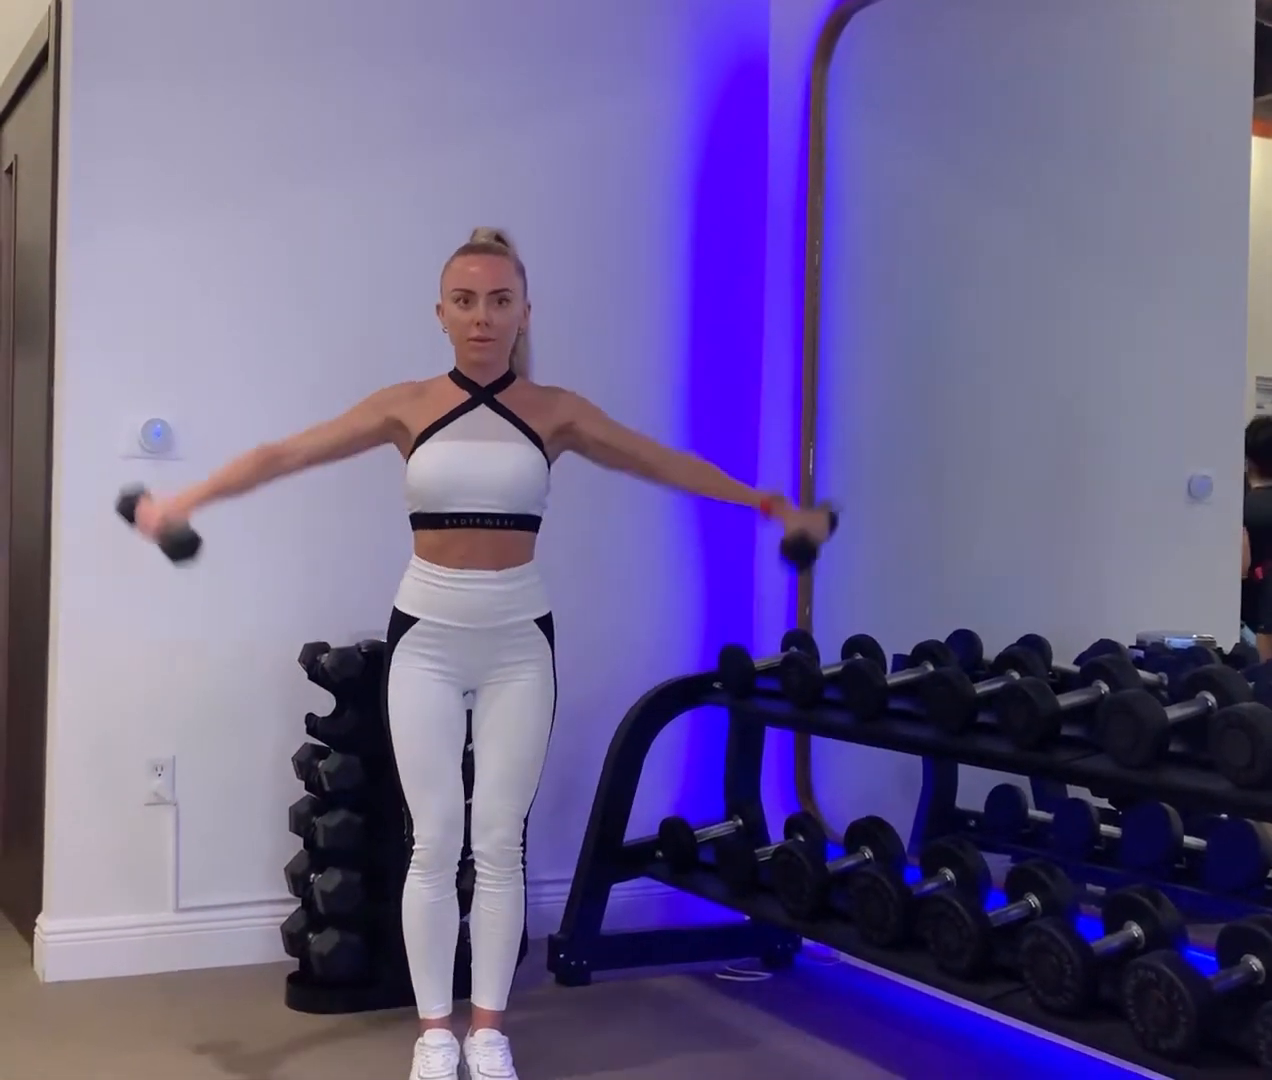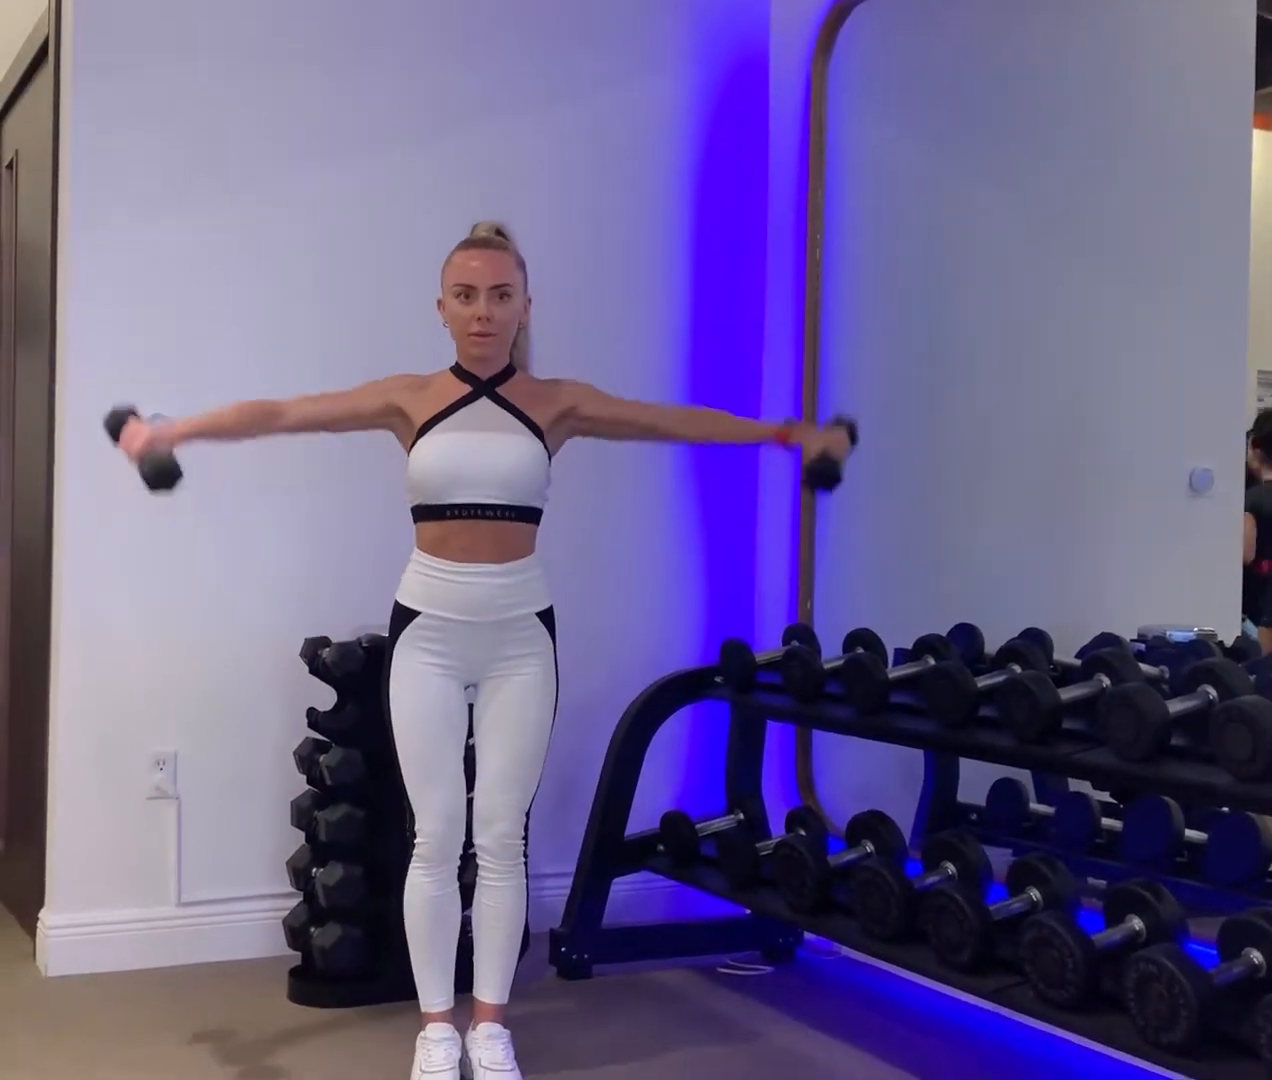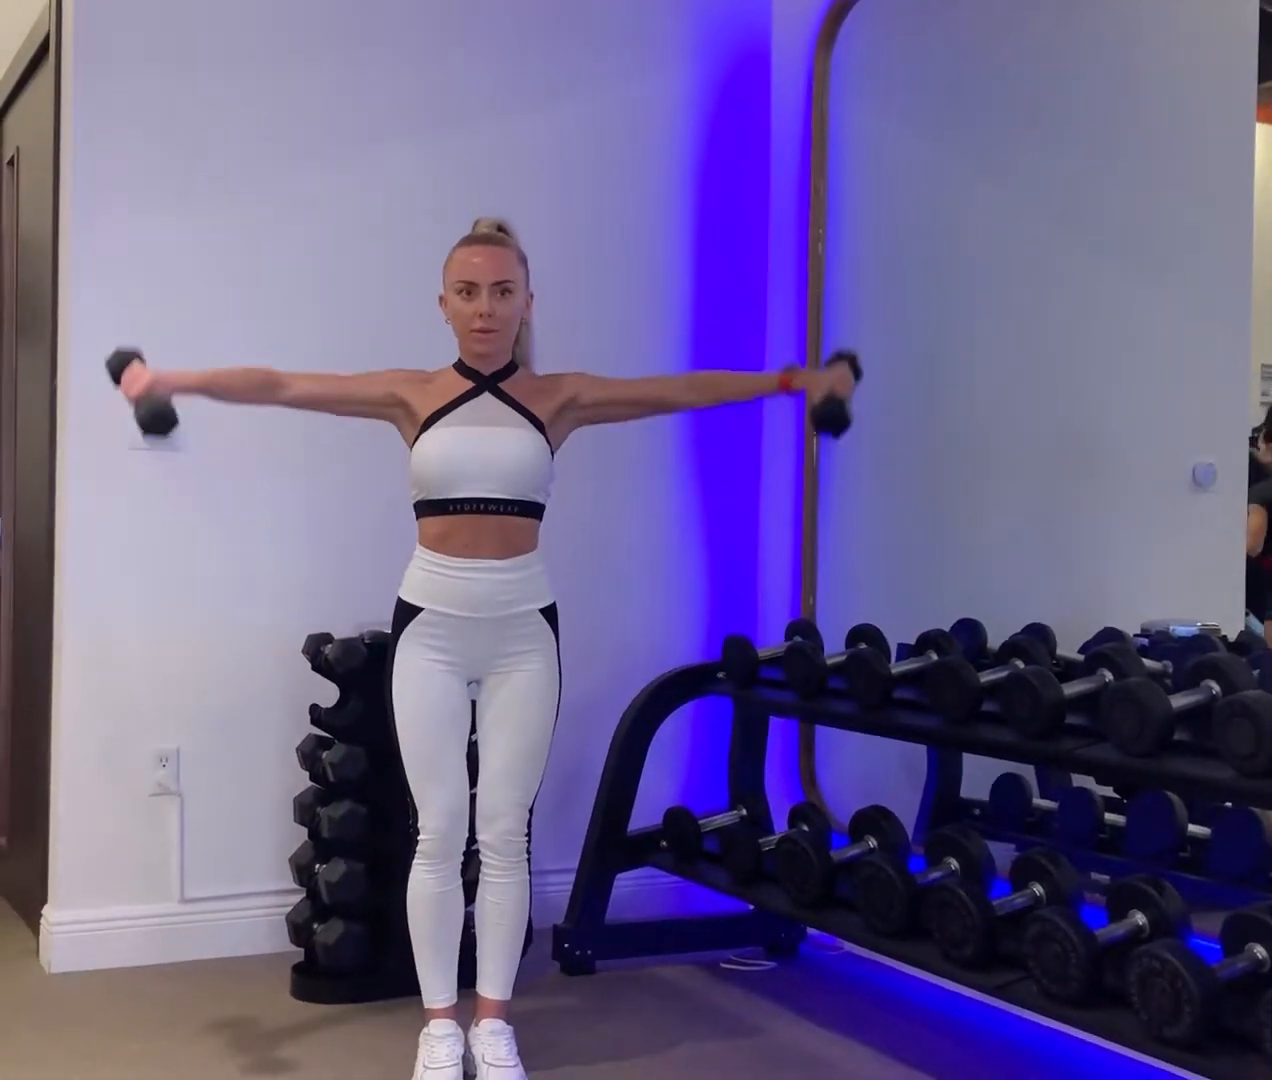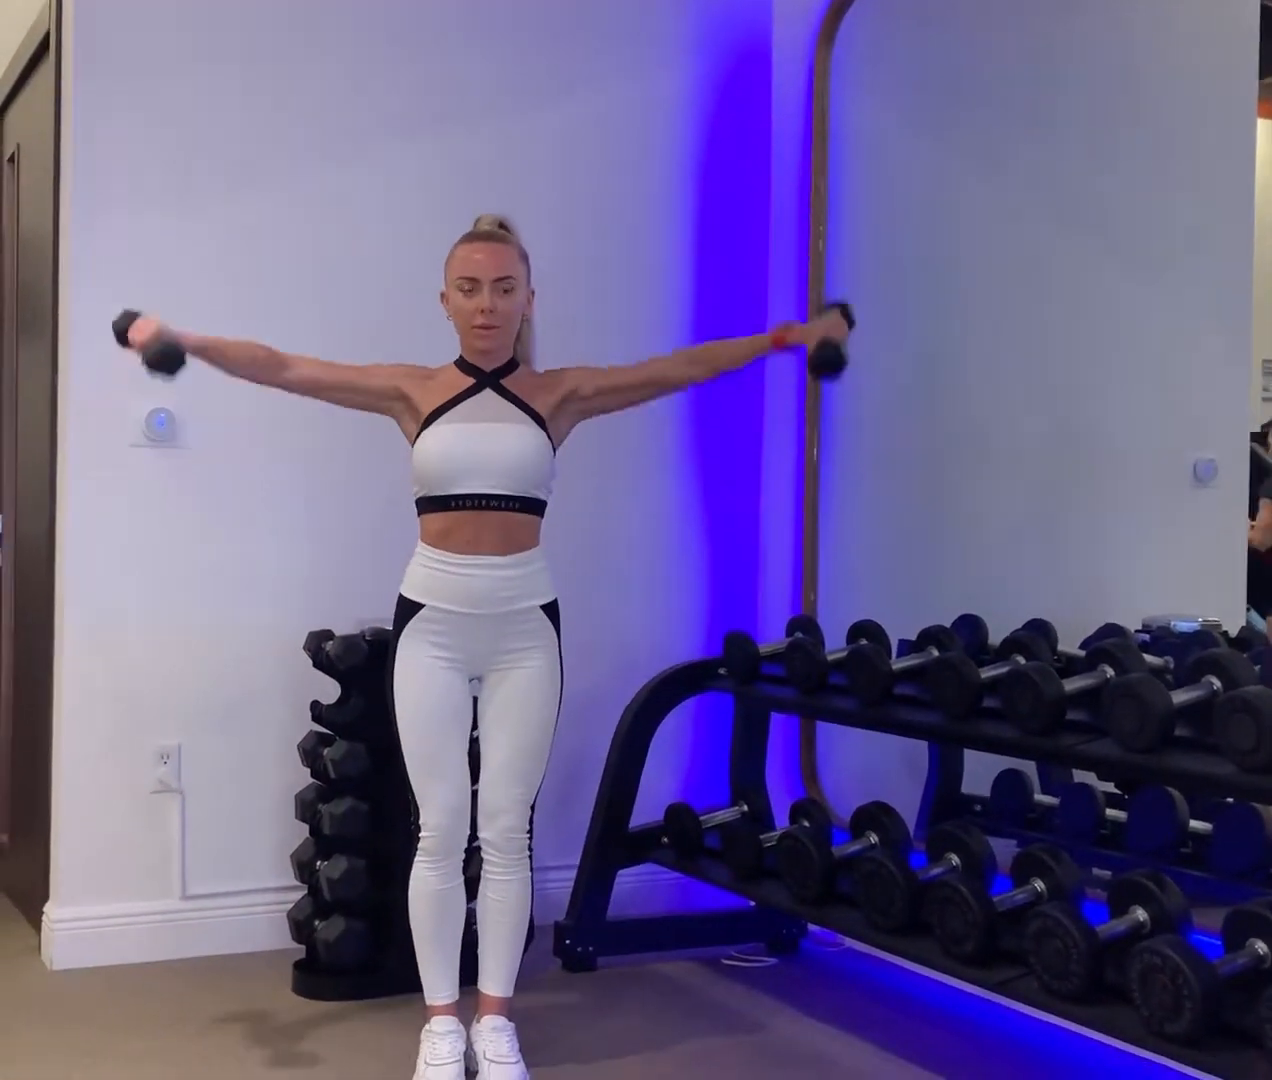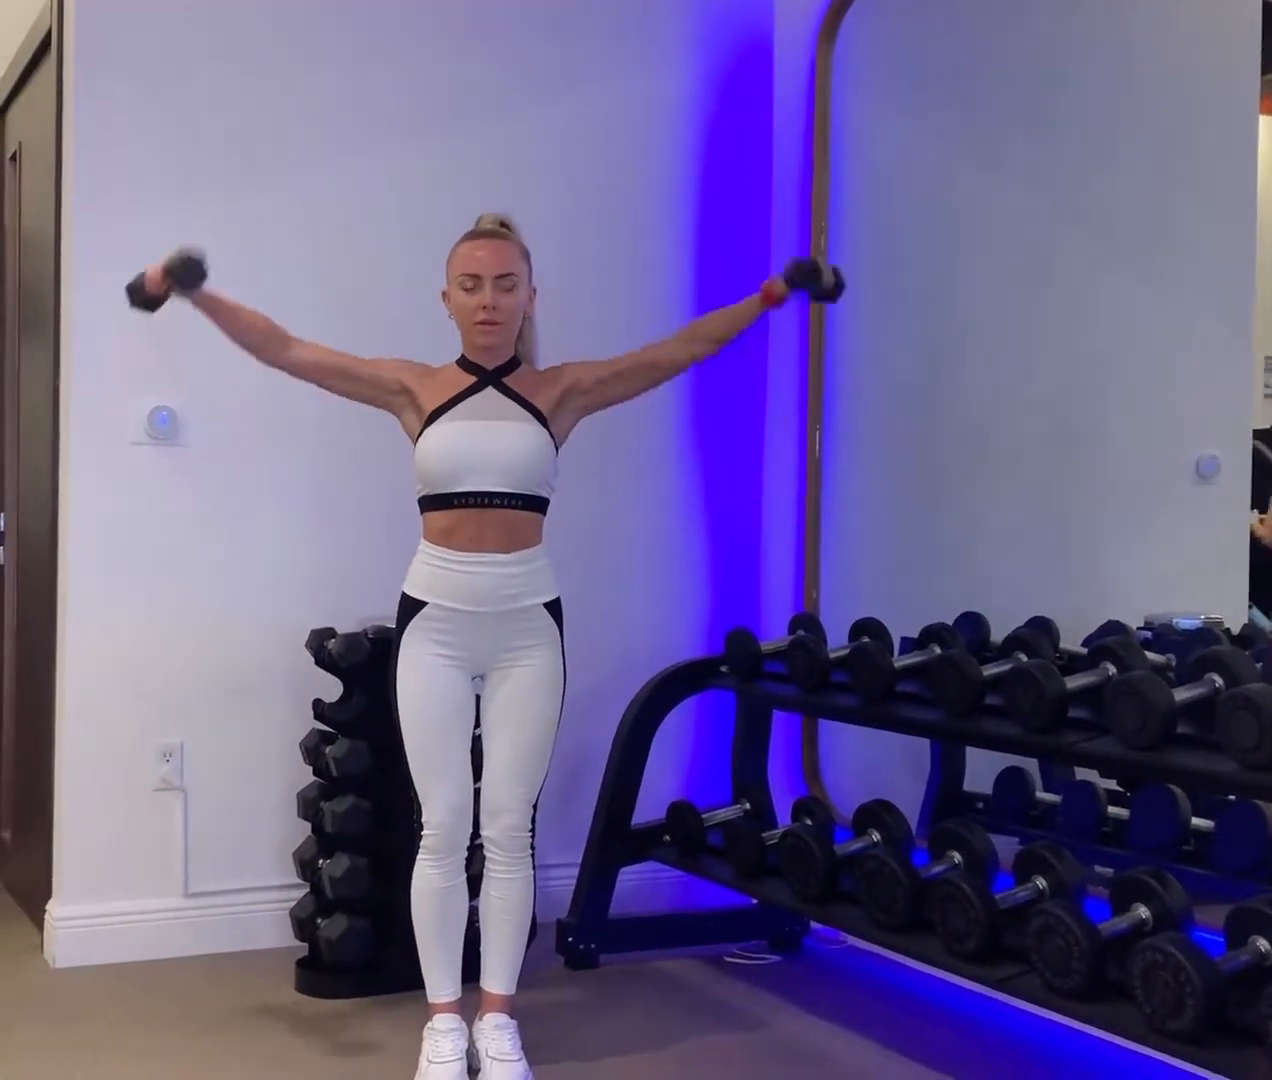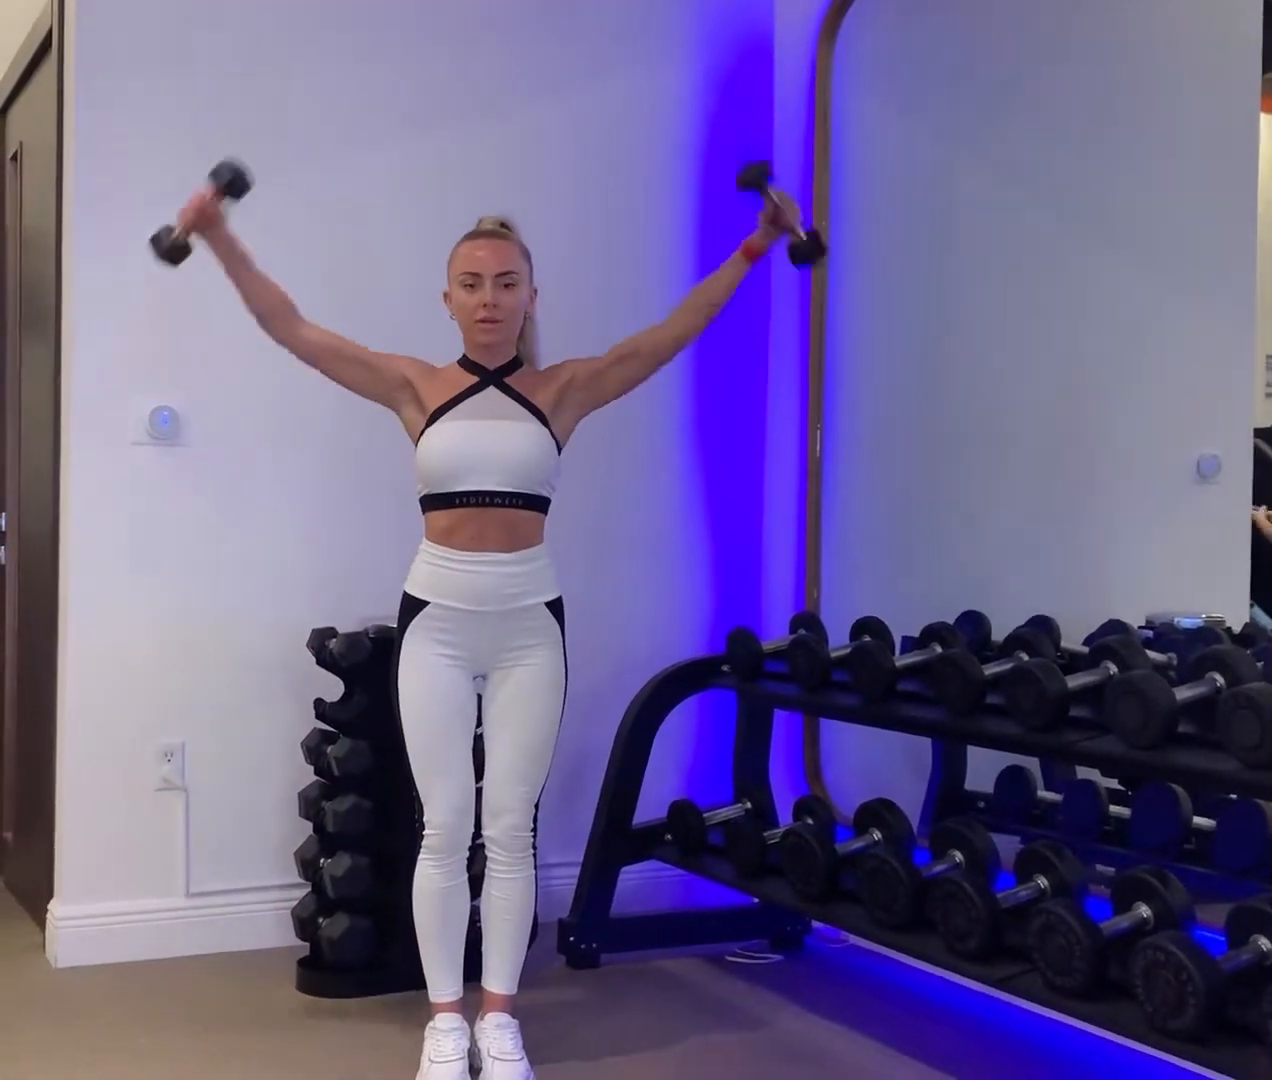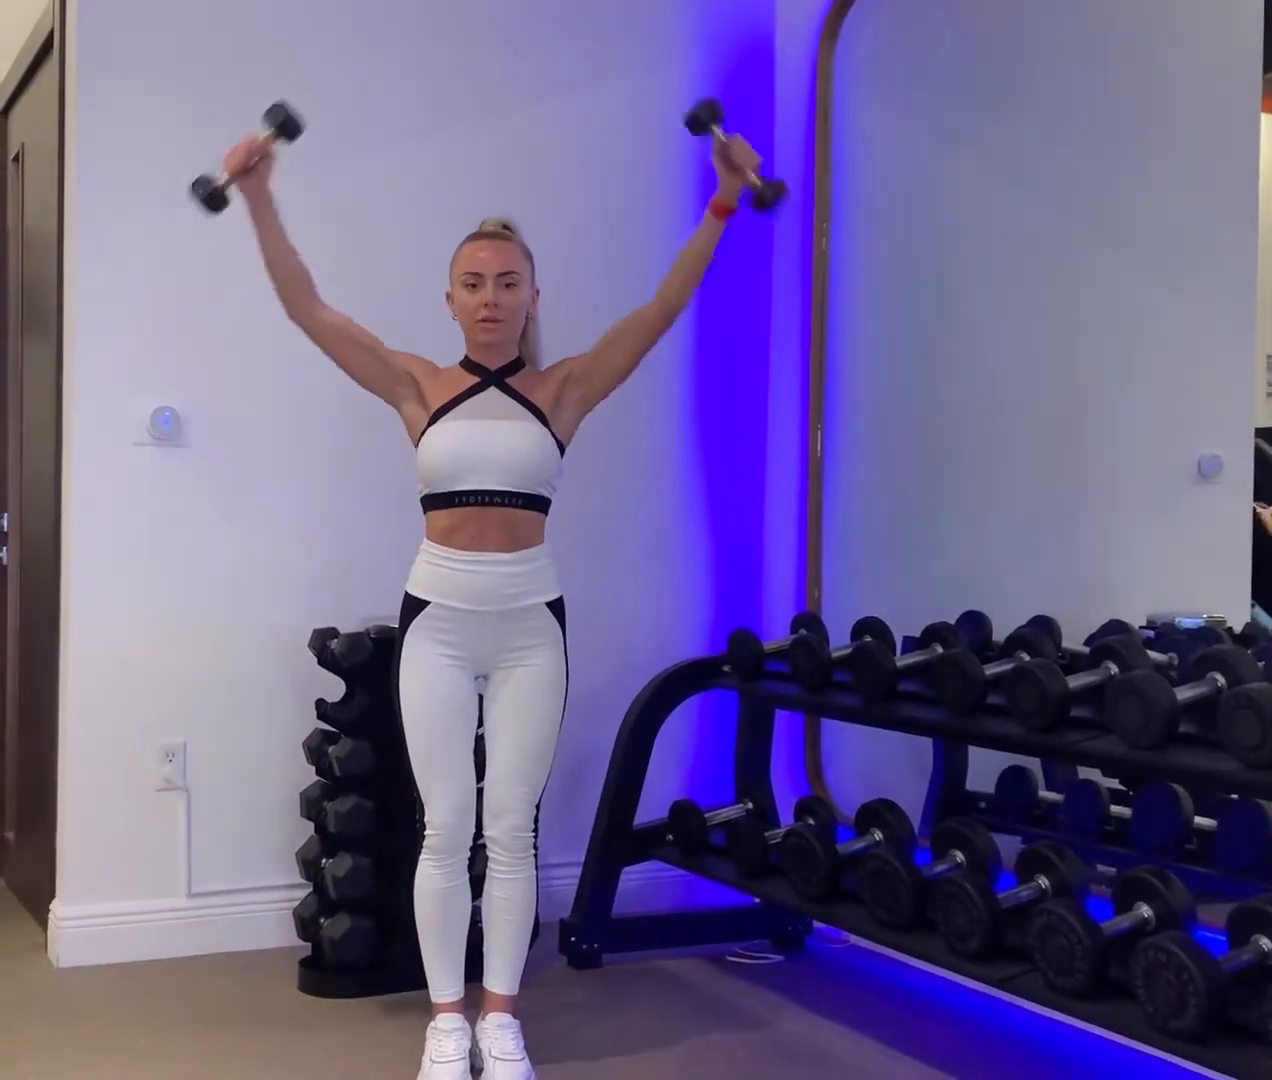
dt=0.1s
person 1, frame 1
left shoulder: (556, 410)
right shoulder: (406, 404)
left elbow: (664, 464)
right elbow: (290, 453)
left wrist: (774, 505)
right wrist: (186, 501)
left hip: (518, 641)
right hip: (426, 637)
left knee: (500, 844)
right knee: (434, 842)
person 1, frame 2
left shoulder: (556, 401)
right shoulder: (407, 398)
left elbow: (677, 422)
right elbow: (283, 412)
left wrist: (788, 431)
right wrist: (174, 428)
left hip: (519, 635)
right hip: (427, 631)
left knee: (502, 837)
right knee: (436, 837)
person 1, frame 3
left shoulder: (559, 396)
right shoulder: (409, 392)
left elbow: (681, 393)
right elbow: (281, 388)
left wrist: (791, 381)
right wrist: (170, 382)
left hip: (522, 630)
right hip: (430, 627)
left knee: (505, 833)
right knee: (439, 832)
person 1, frame 4
left shoulder: (559, 392)
right shoulder: (411, 389)
left elbow: (678, 369)
right elbow: (283, 368)
left wrist: (784, 337)
right wrist: (174, 341)
left hip: (524, 628)
right hip: (431, 623)
left knee: (506, 832)
right knee: (441, 831)
person 1, frame 5
left shoulder: (561, 389)
right shoulder: (413, 387)
left elbow: (682, 350)
right elbow: (286, 351)
left wrist: (775, 295)
right wrist: (195, 294)
left hip: (527, 625)
right hip: (435, 622)
left knee: (509, 830)
right knee: (444, 828)
person 1, frame 6
left shoulder: (563, 390)
right shoulder: (415, 385)
left elbow: (673, 333)
right elbow: (291, 330)
left wrist: (750, 252)
right wrist: (222, 242)
left hip: (528, 621)
right hip: (436, 616)
left knee: (510, 829)
right knee: (445, 829)
person 1, frame 7
left shoulder: (563, 390)
right shoulder: (417, 386)
left elbow: (666, 306)
right elbow: (305, 306)
left wrist: (726, 204)
right wrist: (256, 192)
left hip: (529, 627)
right hip: (437, 622)
left knee: (511, 830)
right knee: (445, 828)
